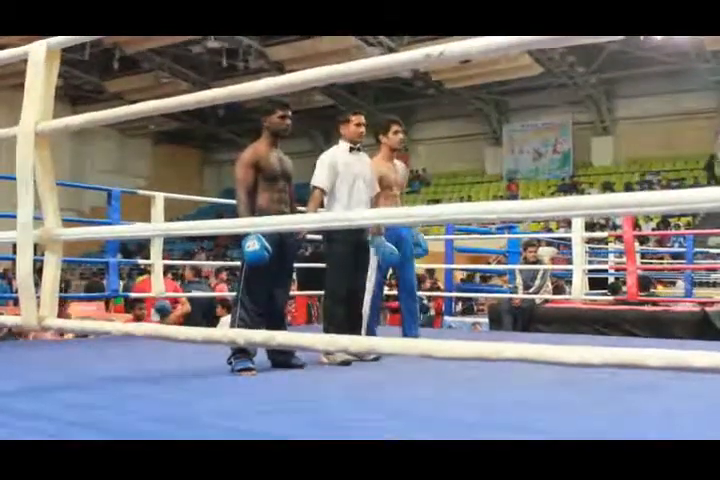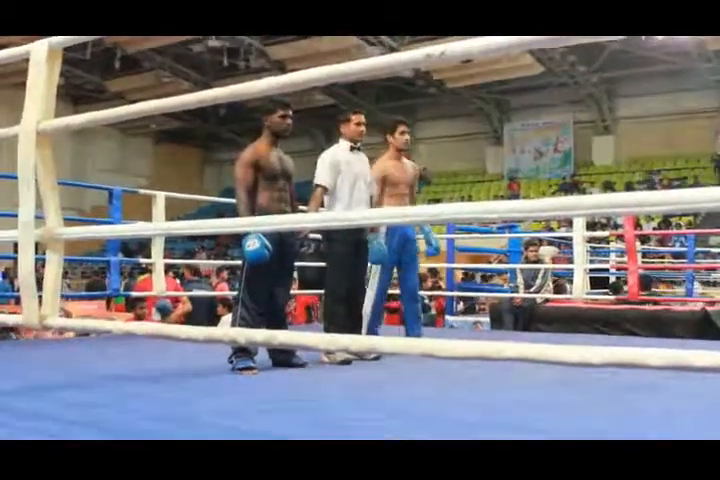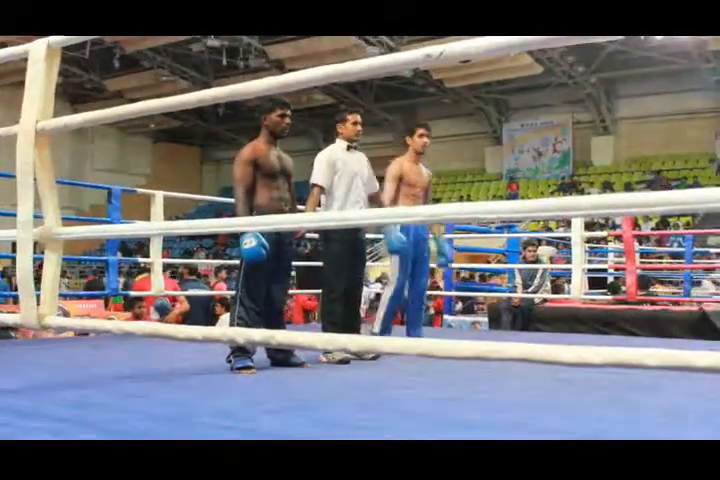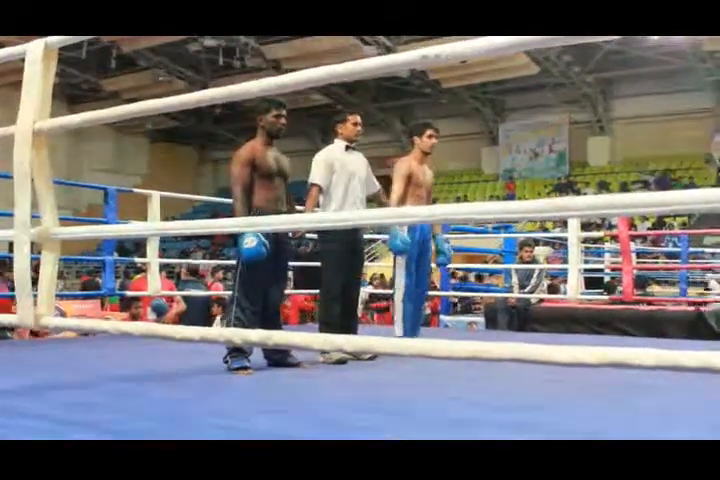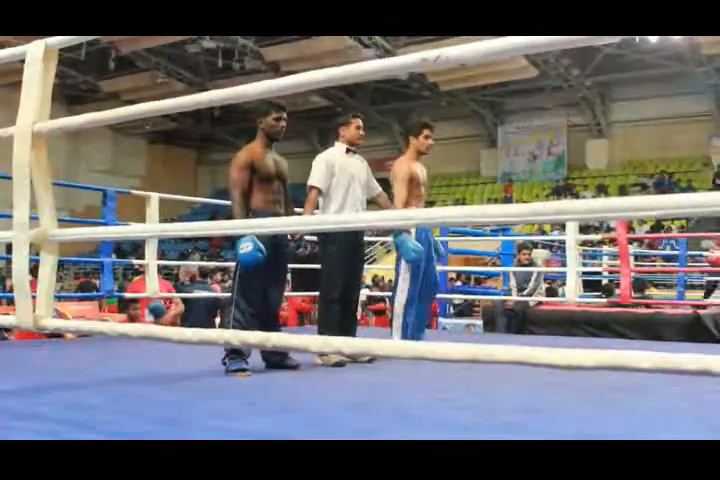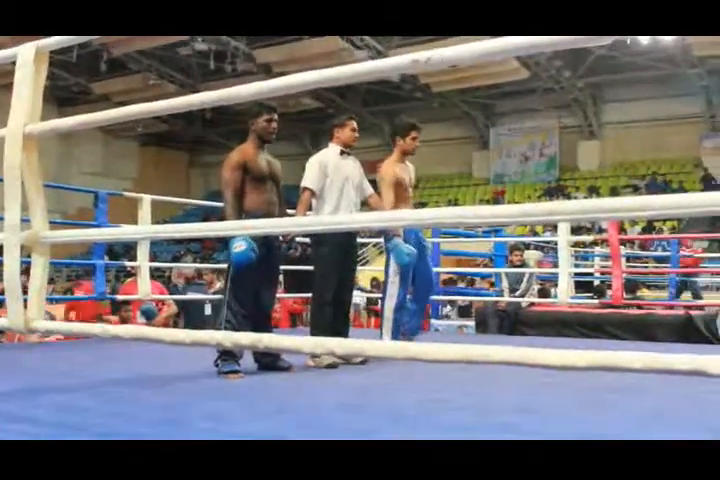
dt=0.4s
person 1, frame 1
left shoulder: (286, 160)
right shoulder: (252, 154)
right elbow: (243, 195)
left wrist: (298, 230)
right wrist: (249, 230)
left hip: (286, 230)
right hip: (263, 229)
left knee: (279, 296)
right knee: (252, 295)
left ankle: (280, 351)
right ankle: (241, 355)
person 1, frame 2
left shoulder: (287, 160)
right shoulder: (251, 154)
right elbow: (243, 194)
right wrist: (248, 230)
left hip: (286, 229)
left knee: (280, 295)
right knee: (252, 294)
left ankle: (281, 351)
right ankle: (242, 353)
person 1, frame 3
left shoulder: (286, 158)
right shoulder: (250, 152)
right elbow: (241, 193)
right wrist: (246, 229)
left hip: (284, 229)
left knee: (277, 294)
right knee: (250, 293)
left ankle: (279, 350)
right ankle: (240, 353)
person 1, frame 4
left shoulder: (282, 158)
right shoulder: (247, 152)
right elbow: (239, 192)
right wrist: (246, 228)
left hip: (280, 229)
left knee: (274, 295)
right knee: (247, 294)
left ankle: (276, 350)
right ankle: (237, 354)
person 1, frame 5
left shoulder: (281, 161)
right shoulder: (246, 156)
right elbow: (237, 196)
right wrist: (243, 232)
left hip: (279, 232)
left knee: (273, 297)
right knee: (246, 296)
left ankle: (274, 353)
right ankle: (235, 356)
person 1, frame 6
left shoulder: (274, 162)
right shoulder: (239, 156)
right elbow: (230, 196)
right wrist: (236, 232)
left hip: (271, 233)
left knee: (265, 299)
right knee: (238, 297)
left ankle: (267, 354)
right ankle: (227, 357)
person 2, frame 1
left shoulder: (365, 160)
right shoulder: (332, 156)
right elbow: (318, 191)
left wrist: (378, 231)
left hip: (361, 230)
right hip: (339, 229)
left knee: (357, 288)
right knee: (337, 287)
person 2, frame 2
left shoulder: (363, 158)
right shoulder: (332, 155)
right elbow: (320, 190)
left hip: (360, 229)
right hip: (339, 228)
left knee: (357, 288)
right knee: (337, 287)
person 2, frame 3
left shoulder: (362, 158)
right shoulder: (329, 155)
left elbow: (373, 192)
right elbow: (317, 190)
left hip: (358, 229)
right hip: (336, 228)
left knee: (354, 287)
right knee: (334, 287)
person 2, frame 4
left shoulder: (361, 159)
right shoulder: (327, 155)
left elbow: (374, 191)
right elbow: (315, 189)
left hip: (356, 229)
right hip: (334, 228)
left knee: (352, 287)
right knee: (332, 287)
person 2, frame 5
left shoulder: (361, 162)
right shoulder: (327, 158)
left elbow: (376, 193)
right elbow: (314, 192)
left hip: (356, 231)
right hip: (335, 230)
left knee: (351, 290)
right knee: (332, 289)
person 2, frame 6
left shoulder: (355, 164)
right shoulder: (321, 159)
left elbow: (369, 195)
right elbow: (307, 193)
left hip: (349, 233)
right hip: (328, 231)
left knee: (344, 292)
right knee: (324, 291)
person 3, frame 1
left shoulder: (402, 168)
right shoulder: (374, 167)
left wrist: (414, 231)
right wrist: (378, 238)
left hip: (401, 228)
right hip: (381, 230)
left knee: (409, 284)
right knee: (374, 285)
left ankle: (411, 335)
right ankle: (367, 336)
person 3, frame 2
left shoulder: (413, 168)
right shoulder: (381, 167)
right elbow: (372, 203)
left wrist: (426, 230)
right wrist: (374, 236)
left hip: (408, 228)
right hip: (388, 227)
left knee: (411, 285)
right knee: (379, 284)
left ankle: (414, 335)
right ankle: (368, 335)
person 3, frame 3
left shoulder: (427, 174)
right shoulder: (398, 166)
right elbow: (386, 199)
left wrist: (438, 239)
right wrist: (389, 228)
left hip: (421, 228)
right hip: (402, 225)
left knee: (419, 285)
right knee: (398, 281)
left ankle: (414, 335)
right ankle: (379, 332)
person 3, frame 4
left shoulder: (429, 173)
right shoulder: (404, 165)
right elbow: (394, 198)
left wrist: (439, 238)
right wrist: (395, 228)
left hip: (424, 228)
right hip: (407, 225)
left knee: (421, 285)
right knee: (405, 283)
left ankle: (412, 335)
right ankle: (402, 336)
person 3, frame 5
left shoulder: (421, 168)
right shoulder: (403, 166)
right elbow: (399, 204)
left wrist: (431, 237)
right wrist: (403, 236)
left hip: (423, 229)
right hip: (410, 229)
left knee: (429, 286)
right knee: (407, 287)
left ankle: (414, 335)
right ankle: (400, 340)
person 3, frame 6
left shoulder: (410, 168)
right shoulder: (388, 170)
right elbow: (388, 209)
right wrist: (395, 240)
left hip: (414, 230)
right hip: (400, 232)
left knee: (425, 284)
right knee: (397, 289)
left ankle: (406, 331)
right ankle: (390, 341)
